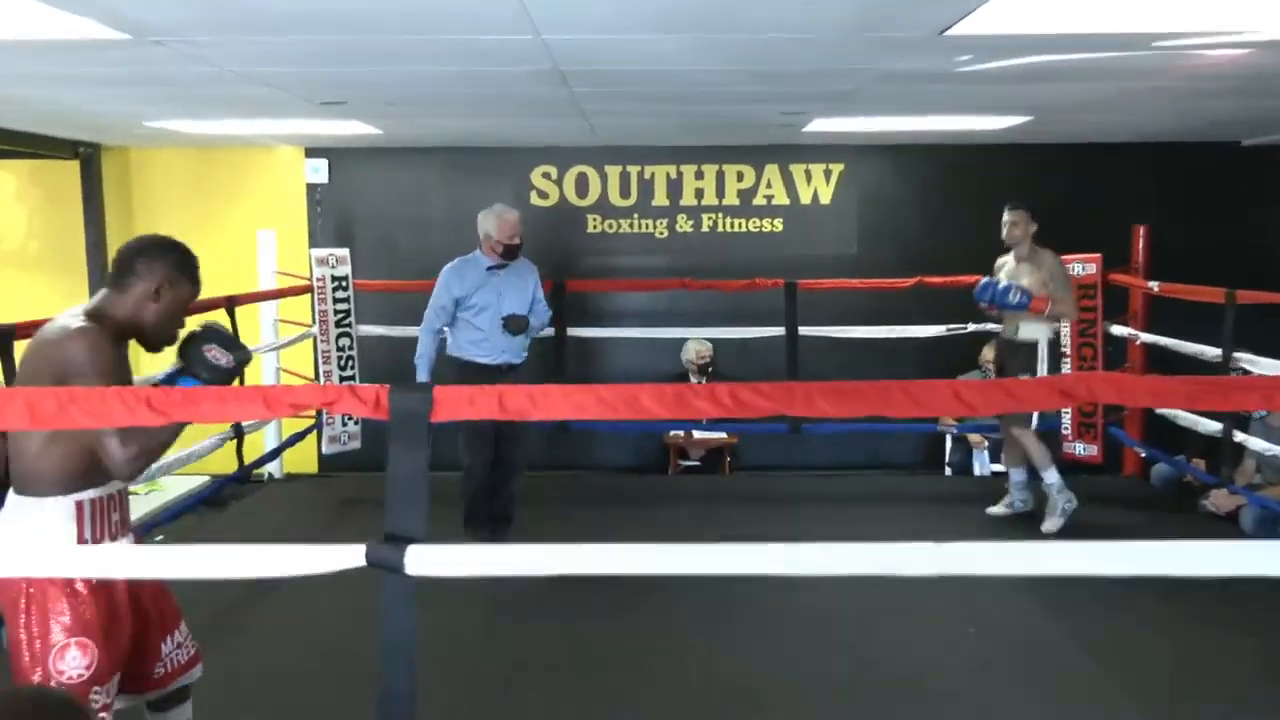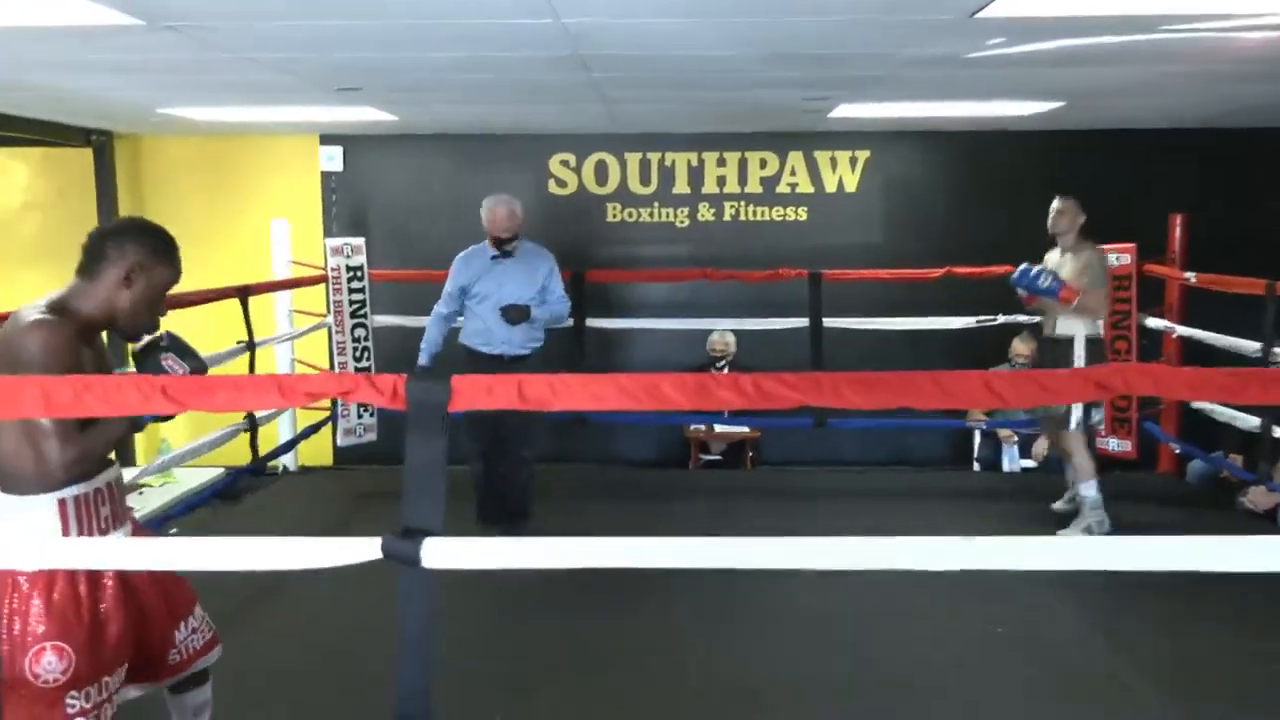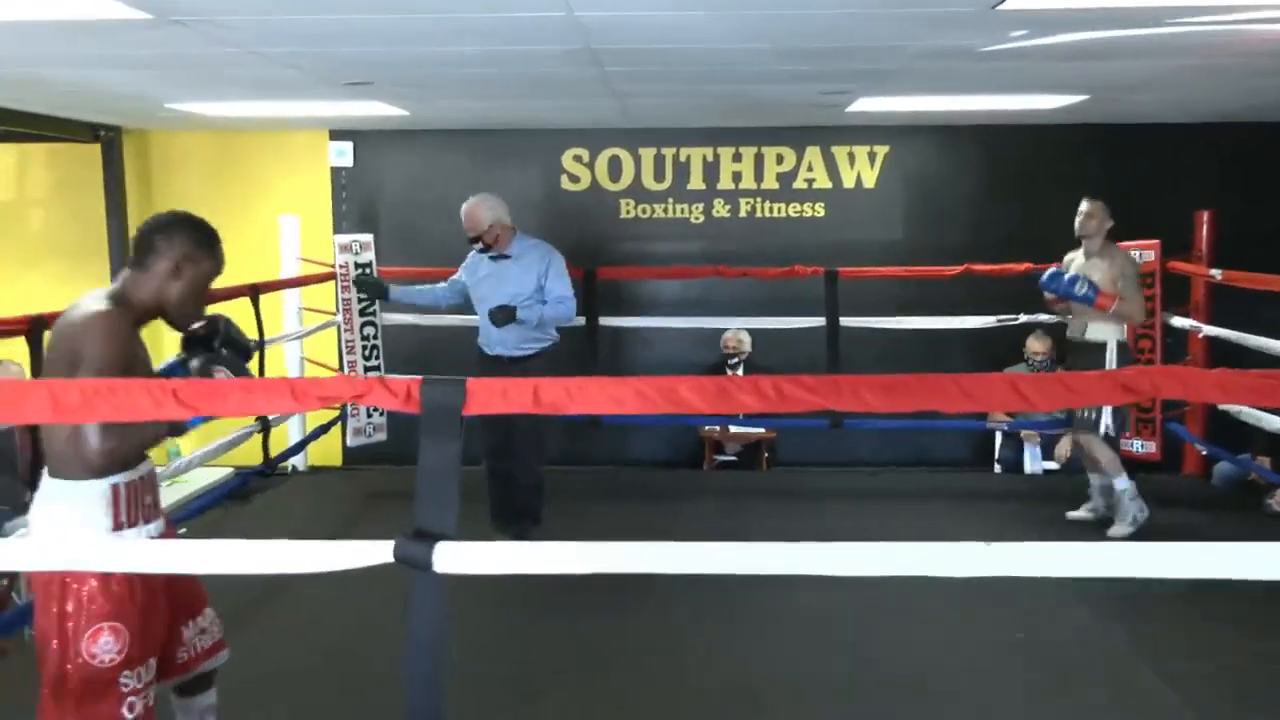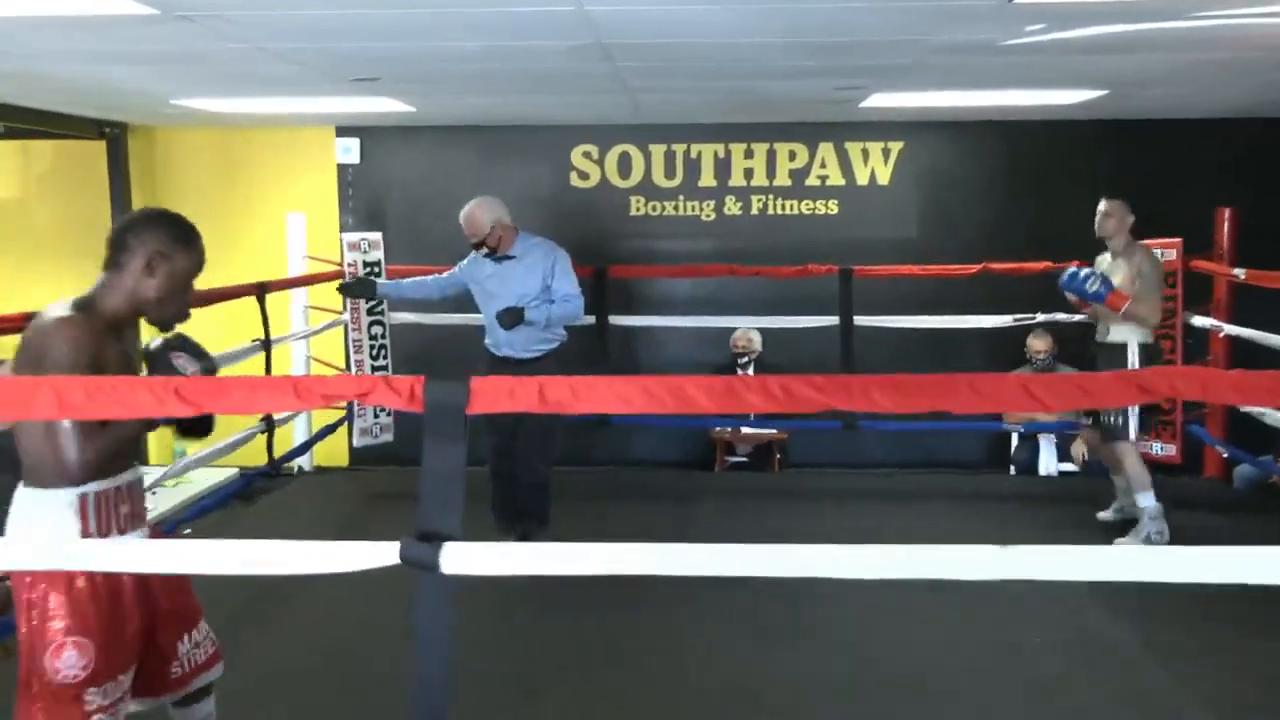
dt=0.4s
person 1, frame 1
left shoulder: (94, 338)
right shoulder: (84, 343)
right elbow: (124, 456)
left wrist: (177, 382)
right wrist: (194, 385)
left hip: (99, 539)
right hip: (53, 550)
left knee: (170, 664)
person 1, frame 2
left shoulder: (85, 335)
right shoulder: (41, 336)
right elbow: (65, 461)
left hip: (106, 529)
right hip: (47, 546)
left knee: (187, 645)
person 1, frame 3
left shoulder: (117, 323)
right shoulder: (101, 327)
right elbow: (99, 449)
left wrist: (188, 365)
left hip: (131, 524)
right hip: (86, 533)
left knee: (196, 645)
person 1, frame 4
left shoulder: (116, 332)
right shoulder: (68, 334)
right elbow: (77, 458)
left hip: (123, 530)
right hip: (62, 544)
left knee: (192, 658)
person 2, frame 1
left shoulder: (528, 271)
right shoulder: (456, 273)
left elbow: (543, 313)
right elbow: (432, 327)
left wrist: (528, 322)
right wrist: (423, 377)
left hip: (512, 375)
right hip: (471, 375)
left knee: (510, 456)
right knee: (478, 458)
left ankle: (499, 526)
right ankle: (478, 530)
person 2, frame 2
left shoulder: (542, 260)
right shoulder: (467, 261)
left elbow: (562, 307)
right elbow: (444, 312)
left wrist: (531, 312)
right wrist: (425, 359)
left hip: (522, 367)
right hip: (479, 365)
left knee: (519, 446)
right knee: (484, 445)
left ankle: (515, 521)
right ankle: (492, 521)
person 2, frame 3
left shoulder: (544, 257)
right shoulder: (476, 262)
left elbow: (567, 309)
right elbow: (445, 294)
left wrist: (519, 313)
right wrist: (389, 292)
left hip: (532, 366)
right hip: (491, 365)
left knee: (530, 448)
right knee: (496, 448)
left ankle: (528, 524)
right ankle: (505, 524)
person 2, frame 4
left shoulder: (549, 255)
right shoulder: (476, 265)
left elbow: (574, 307)
right elbow: (435, 285)
left wrist: (527, 314)
right wrist: (378, 288)
left hip: (542, 368)
right hip: (499, 368)
left knee: (536, 452)
right knee: (502, 450)
left ankle: (534, 526)
right ankle: (510, 525)
person 3, frame 1
left shoulder: (1048, 263)
right shoulder: (1001, 263)
left elbow: (1070, 311)
left wrist: (1030, 302)
right wrist: (989, 302)
left hip: (1036, 349)
right hip: (1008, 346)
left knee: (1020, 428)
right knee: (1006, 425)
left ankle: (1060, 496)
right ankle: (1018, 496)
person 3, frame 2
left shoulder: (1090, 256)
right shoulder: (1049, 255)
left elbow: (1101, 307)
left wrist: (1061, 291)
right wrist: (1029, 295)
left hip: (1078, 346)
right hip: (1052, 344)
left knee: (1070, 431)
right knee: (1049, 422)
left ankle: (1093, 514)
right ankle: (1079, 488)
person 3, frame 3
left shoulder: (1120, 261)
right shoulder: (1069, 259)
left elbow: (1137, 315)
left wrist: (1097, 298)
right wrist: (1055, 298)
left hip: (1106, 351)
right hip: (1076, 347)
left knee: (1087, 434)
right knee: (1080, 432)
left ankle: (1132, 503)
right ankle: (1102, 498)
person 3, frame 4
left shoulder: (1142, 260)
right shoulder: (1102, 260)
left elbow: (1152, 316)
left wrist: (1109, 297)
right wrist: (1081, 299)
left hip: (1130, 354)
right hip: (1103, 350)
left knee: (1122, 441)
right knee: (1093, 434)
left ankle: (1154, 522)
right ankle: (1127, 499)
